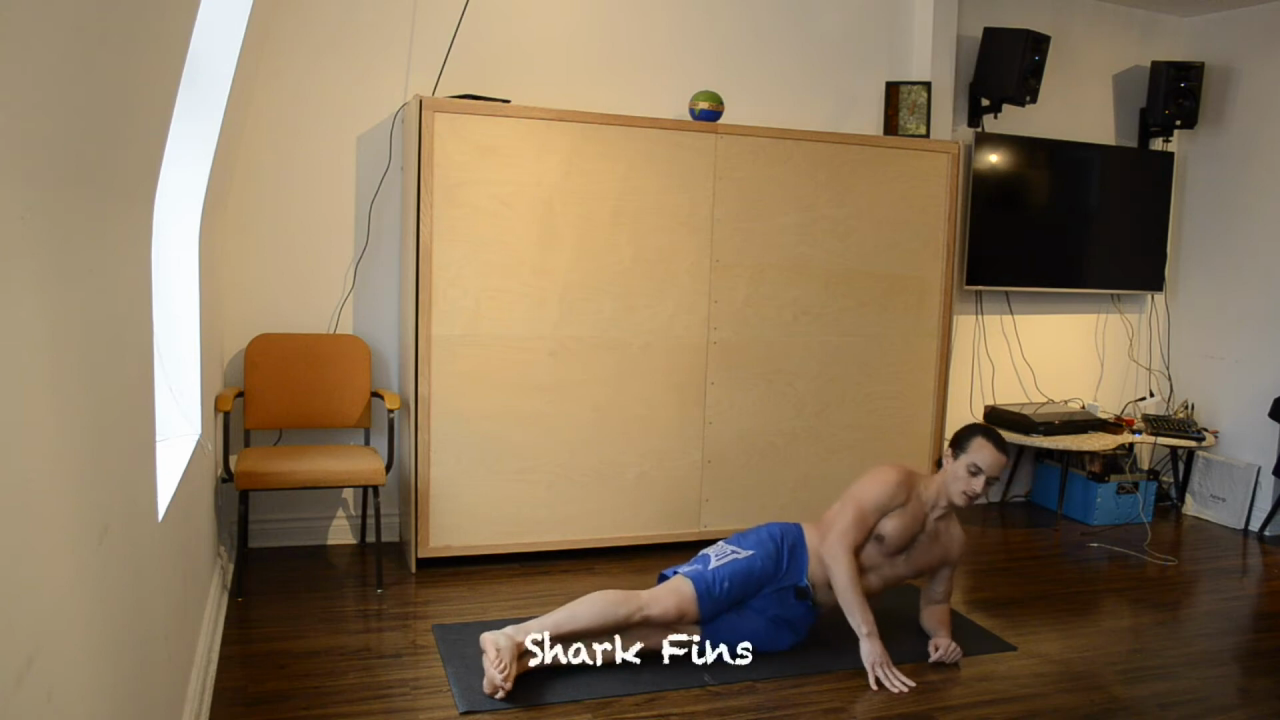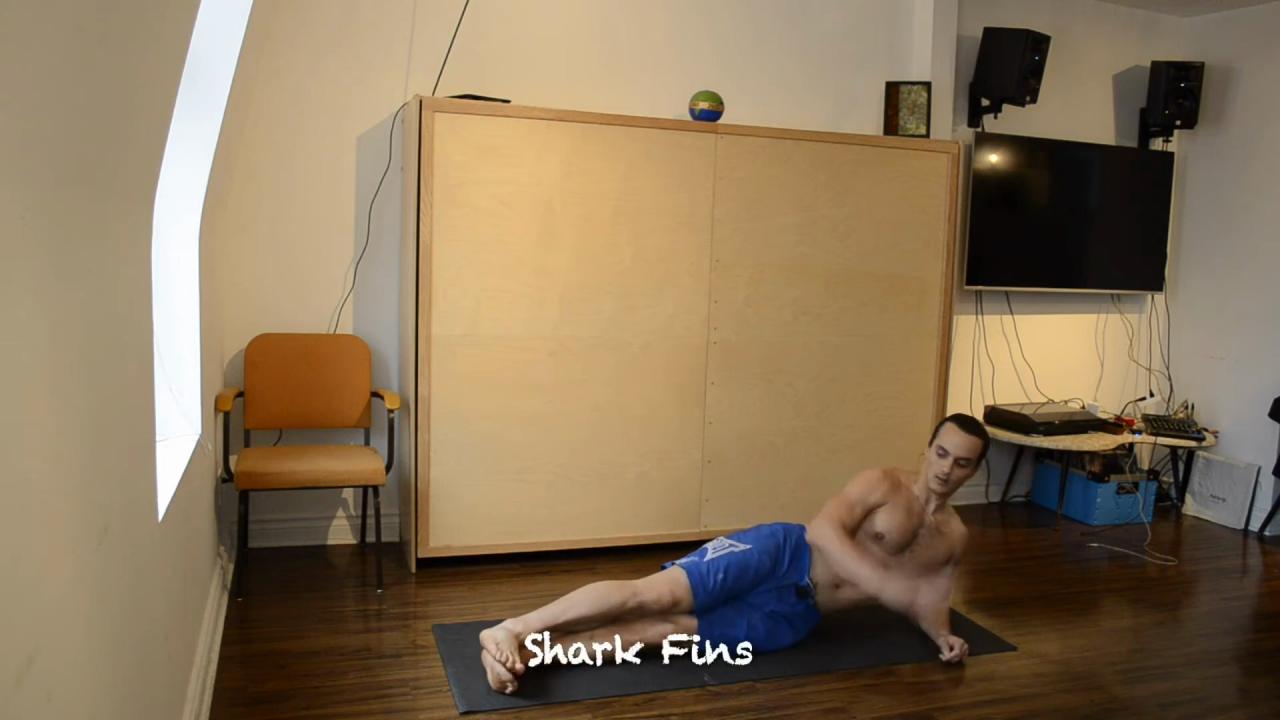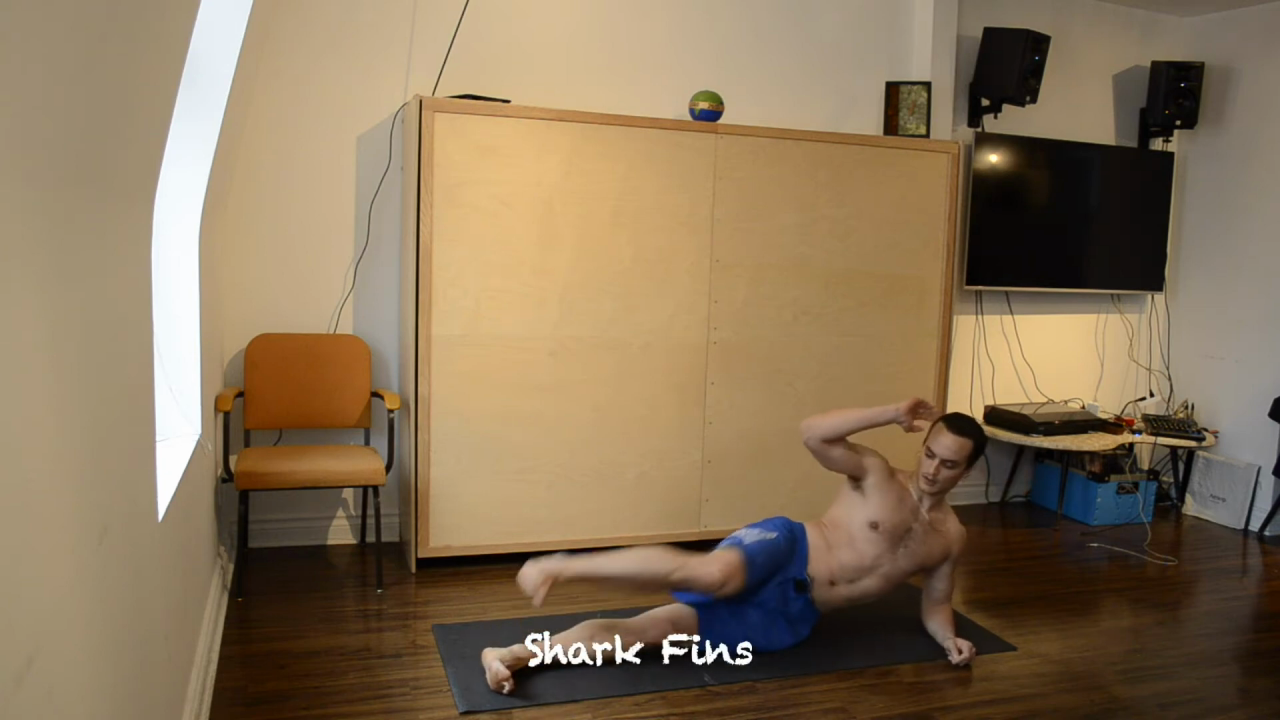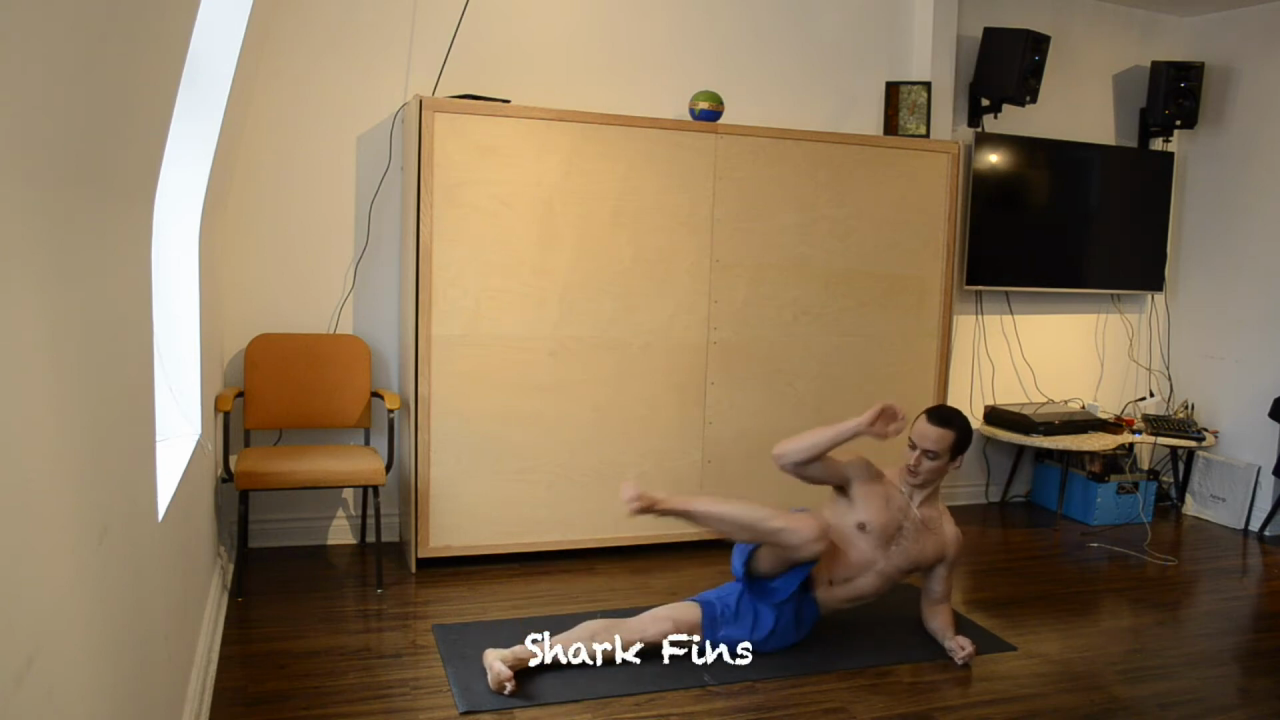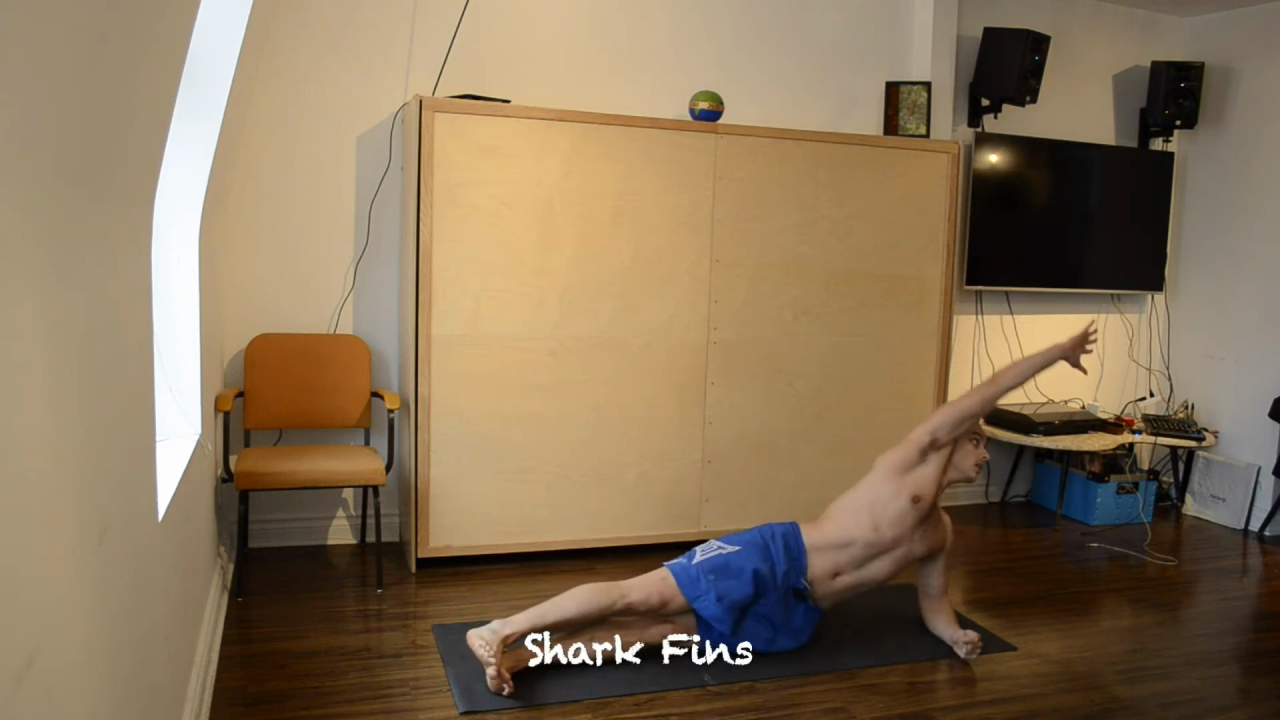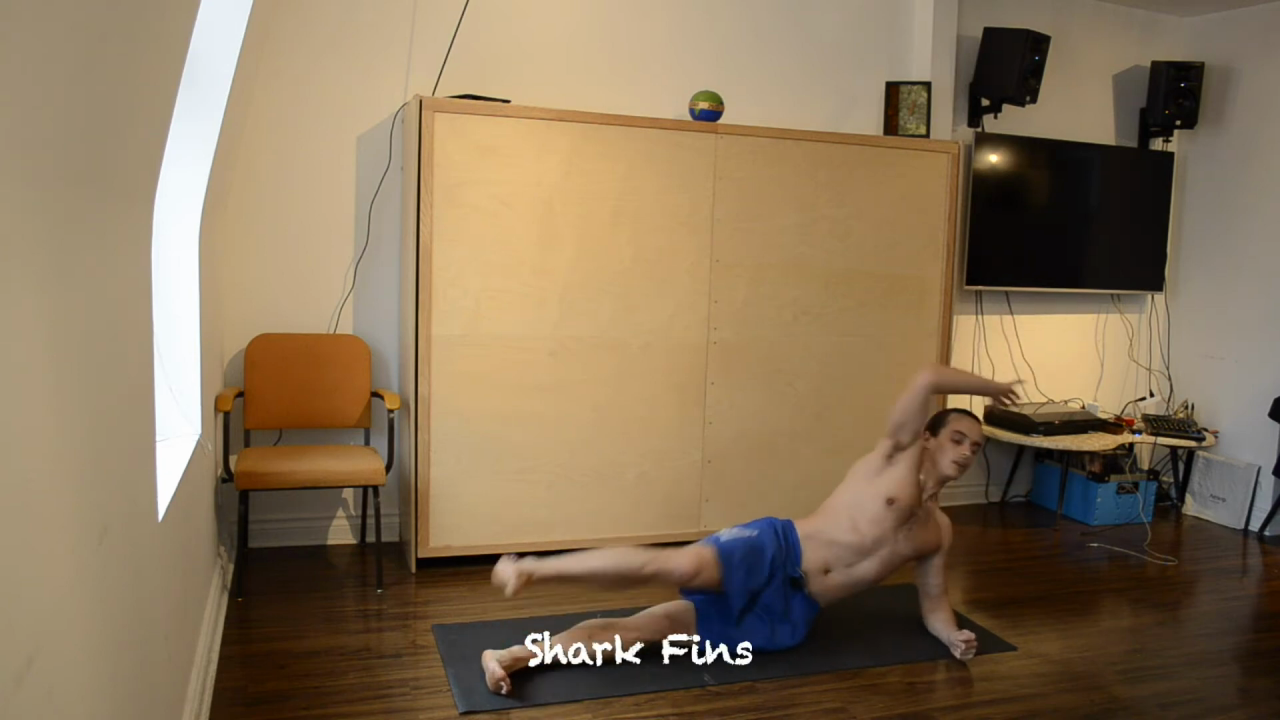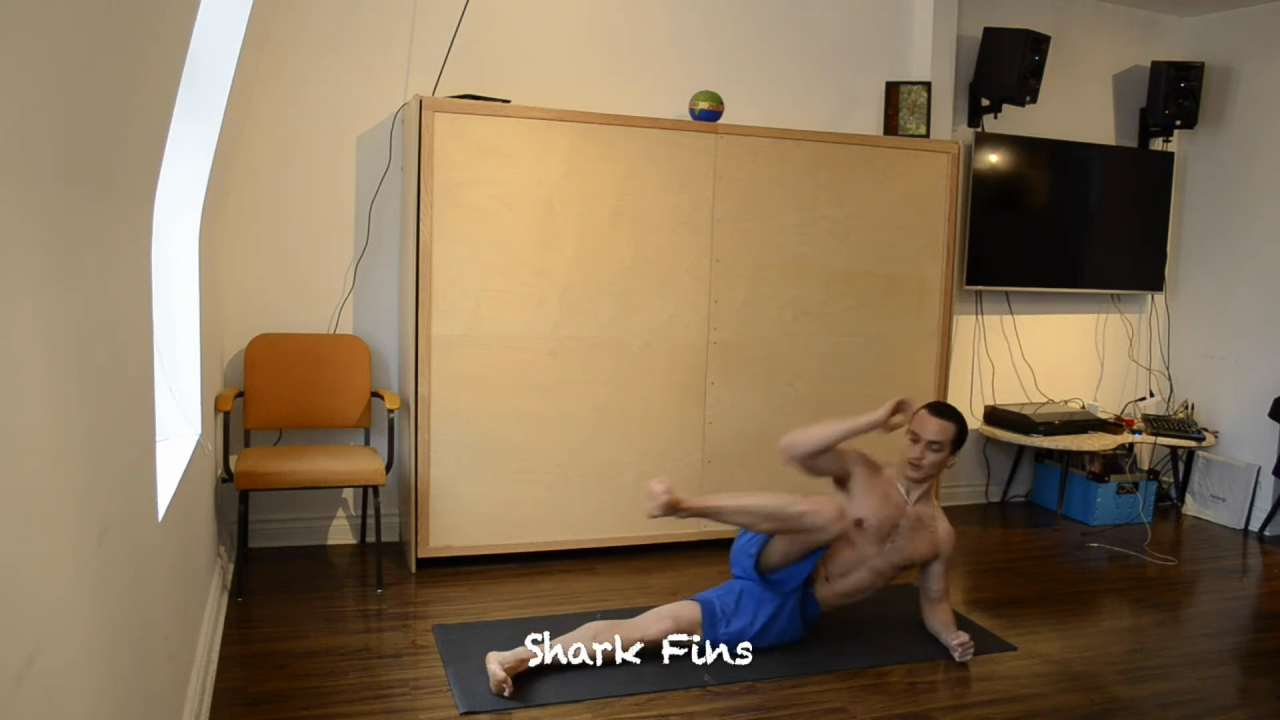
dt=0.7s
person 1, frame 1
left shoulder: (952, 542)
right shoulder: (895, 482)
left elbow: (934, 601)
right elbow: (837, 546)
left wrist: (941, 635)
right wrist: (869, 638)
left hip: (791, 615)
right hip: (776, 555)
left knee: (666, 635)
right knee: (659, 609)
left ankle: (526, 660)
right ankle: (512, 639)
person 1, frame 2
left shoulder: (954, 538)
right shoulder: (886, 481)
left elbow: (932, 602)
right elbow: (822, 532)
left wrist: (944, 634)
right wrist: (893, 586)
left hip: (792, 615)
right hip: (780, 554)
left knee: (668, 629)
right knee: (656, 596)
left ankle: (525, 653)
right ankle: (511, 632)
person 1, frame 3
left shoulder: (951, 538)
right shoulder: (877, 475)
left elbow: (935, 603)
right elbow: (813, 432)
left wrist: (950, 639)
right wrist: (893, 414)
left hip: (792, 615)
right hip: (783, 552)
left knee: (668, 626)
right knee: (714, 574)
left ankle: (520, 653)
right ankle: (562, 566)
person 1, frame 4
left shoulder: (947, 538)
right shoulder: (864, 476)
left elbow: (936, 602)
right elbow: (787, 455)
left wrist: (951, 638)
right wrist: (860, 426)
left hip: (795, 617)
right hip: (783, 569)
left knee: (663, 624)
right knee: (809, 530)
left ankle: (516, 655)
person 1, frame 5
left shoulder: (940, 532)
right shoulder: (920, 456)
left elbow: (933, 601)
right elbow: (986, 393)
left wrist: (955, 634)
right wrist: (1057, 350)
left hip: (791, 617)
right hip: (773, 559)
left knee: (661, 630)
right knee: (642, 598)
left ankle: (518, 658)
right ankle: (501, 635)
person 1, frame 6
left shoulder: (939, 531)
right shoulder: (900, 454)
left elbow: (934, 602)
right elbow: (925, 380)
left wrist: (952, 633)
right wrist: (988, 386)
left hip: (791, 611)
right hip: (771, 556)
left knee: (660, 625)
right knee: (682, 568)
left ankle: (519, 655)
right ankle: (534, 566)
person 1, frame 7
left shoulder: (939, 535)
right shoulder: (865, 471)
left elbow: (934, 602)
right elbow: (792, 446)
left wrist: (951, 636)
right wrist: (872, 420)
left hip: (791, 614)
right hip: (767, 568)
left knee: (664, 626)
right knee: (829, 512)
left ankle: (524, 658)
